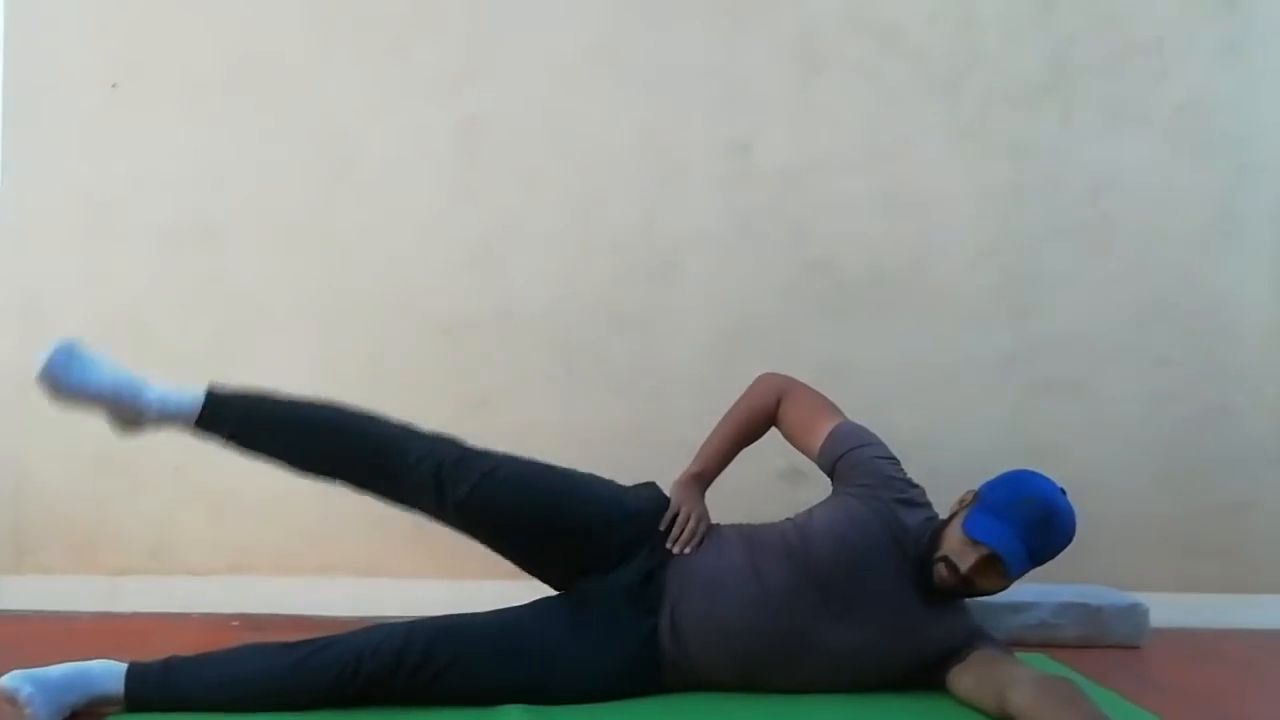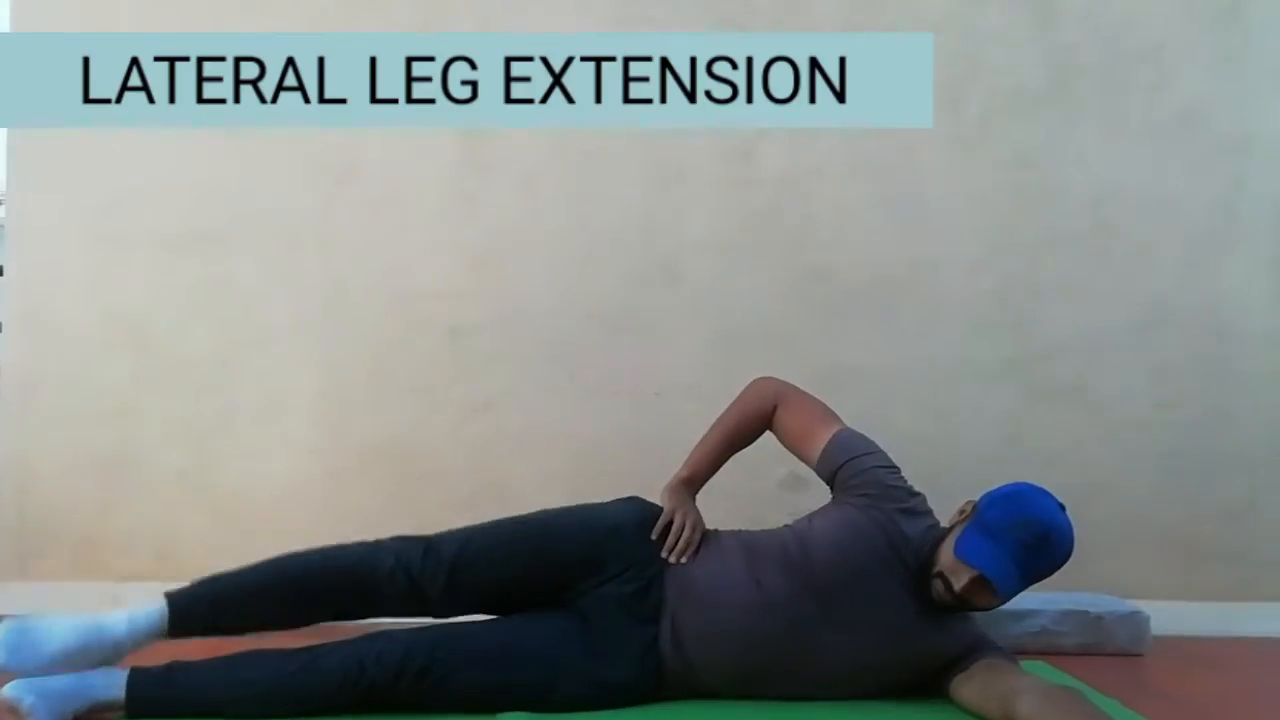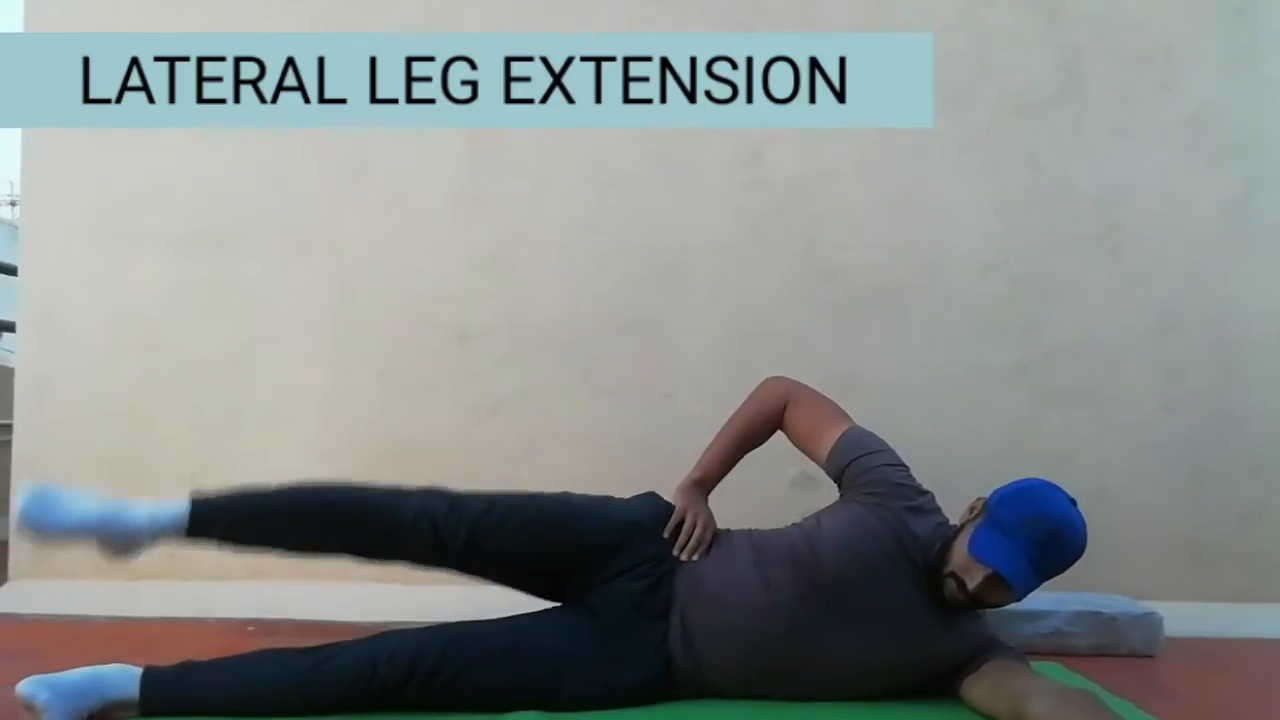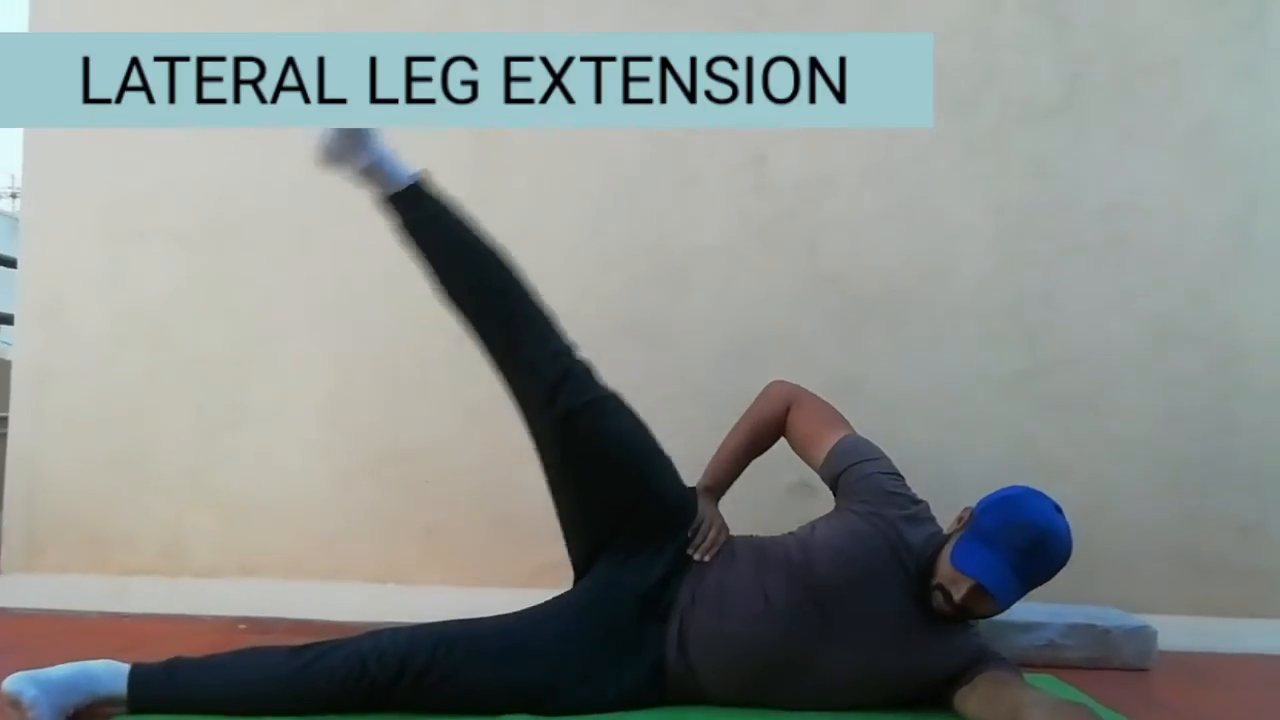
dt=0.3s
person 1, frame 1
right shoulder: (889, 493)
right elbow: (779, 387)
right wrist: (695, 477)
right hip: (633, 545)
right knee: (439, 473)
right ankle: (170, 401)
person 1, frame 2
right shoulder: (888, 500)
right elbow: (774, 393)
right wrist: (683, 484)
right hip: (636, 556)
right knee: (407, 572)
right ankle: (131, 623)
person 1, frame 3
right shoulder: (899, 501)
right elbow: (783, 391)
right wrist: (696, 485)
right hip: (643, 560)
right knee: (425, 520)
right ankle: (151, 516)
person 1, frame 4
right shoulder: (892, 511)
right elbow: (785, 396)
right wrist: (708, 494)
right hip: (654, 548)
right knee: (558, 380)
right ankle: (388, 171)
